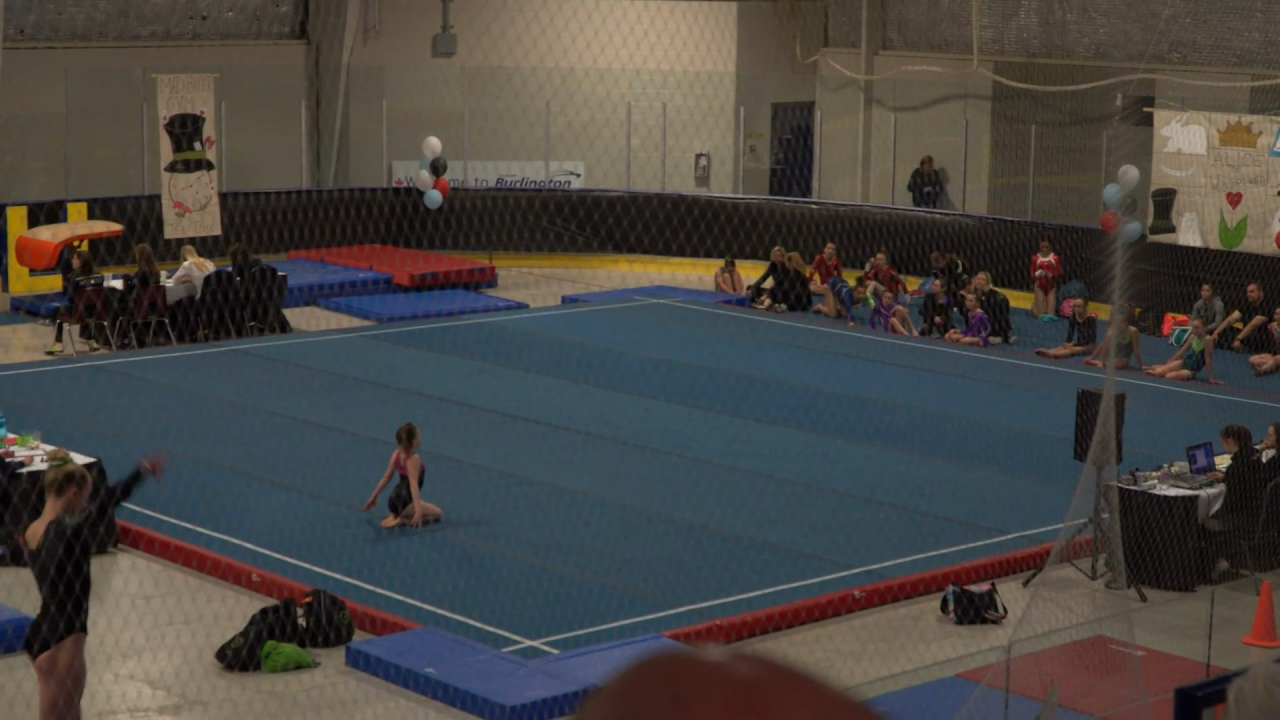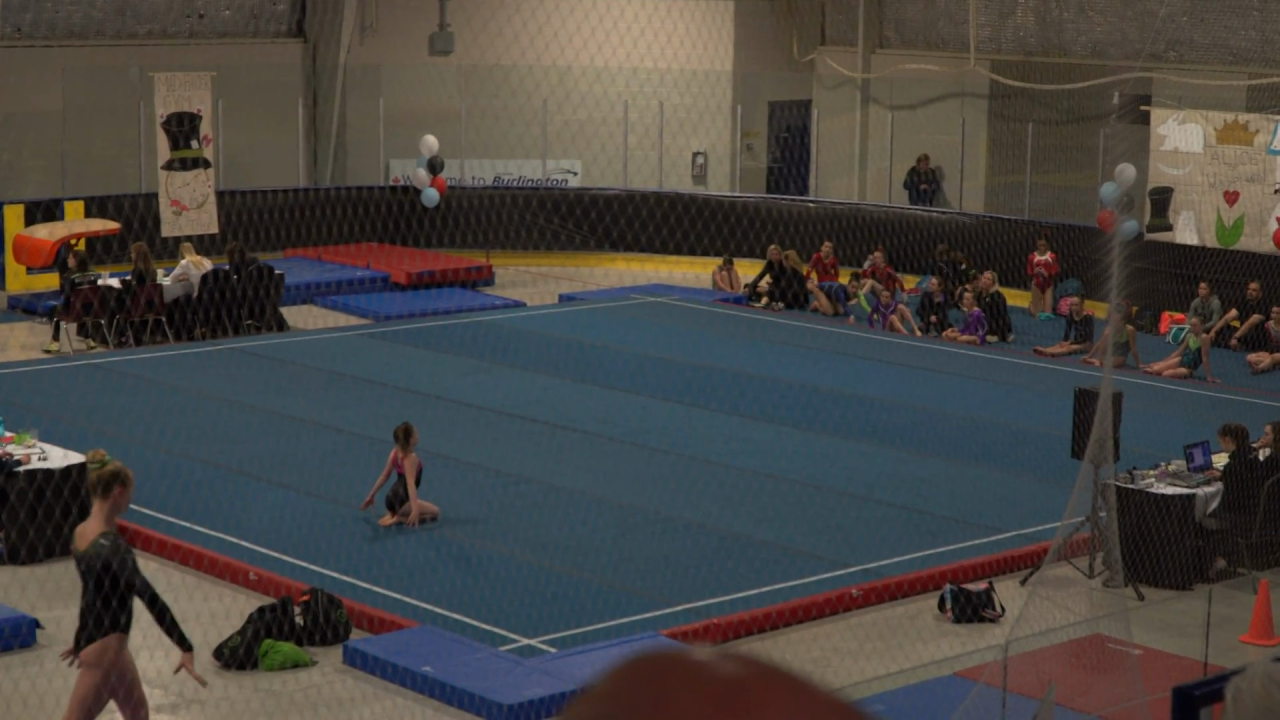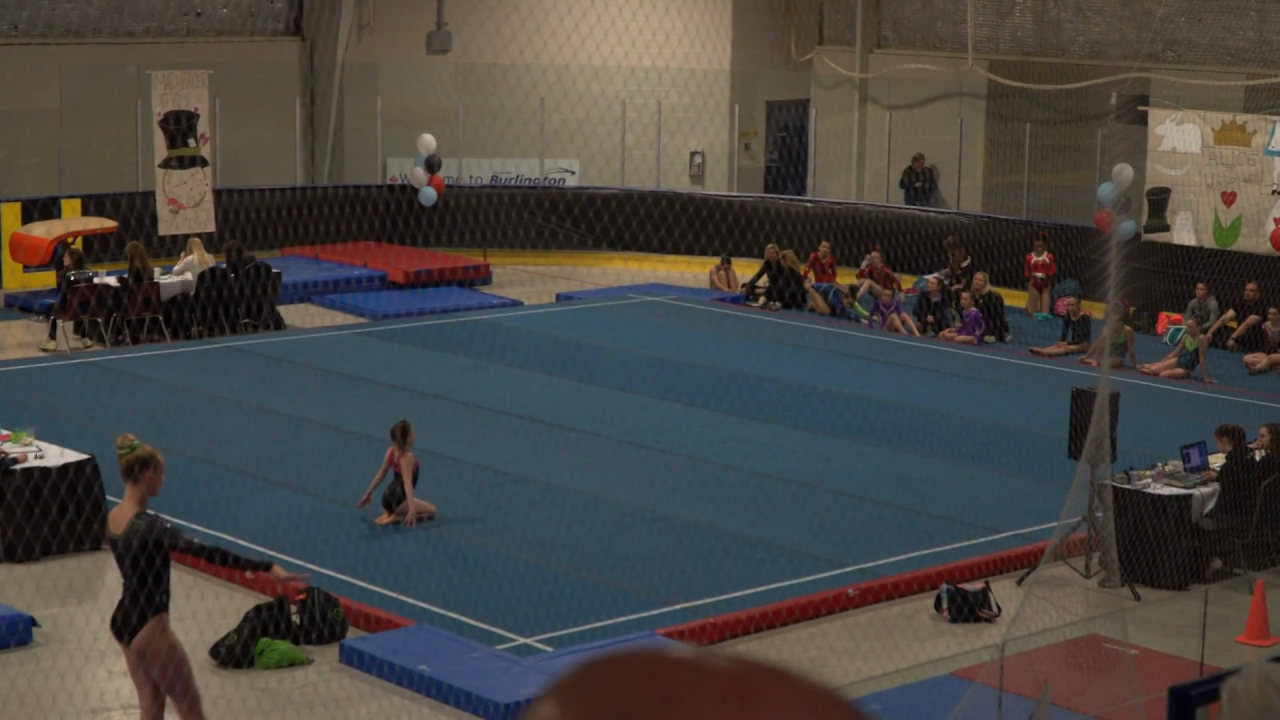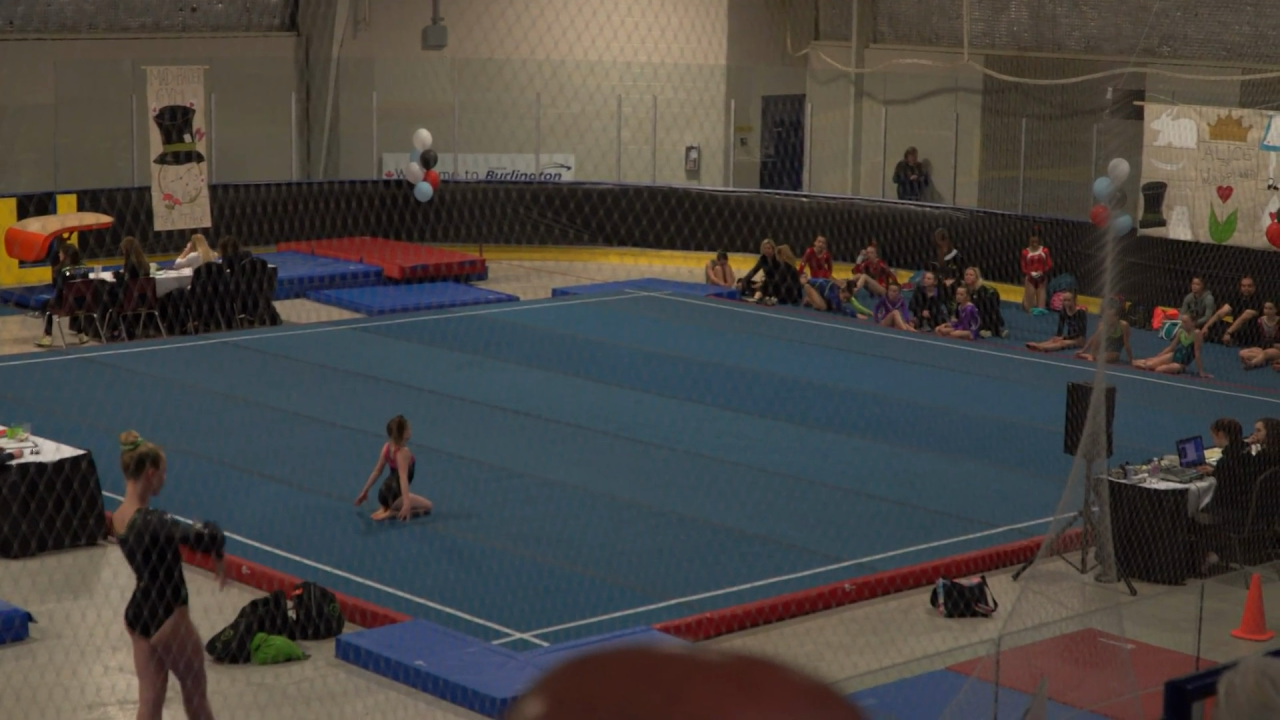
dt=0.5s
person 1, frame 1
left shoulder: (31, 532)
right shoulder: (62, 530)
right elbow: (105, 502)
right wrist: (142, 471)
left hip: (41, 637)
right hip: (61, 645)
person 1, frame 2
left shoulder: (82, 533)
right shoulder: (111, 546)
right elbow: (149, 597)
right wrist: (186, 649)
left hip: (94, 637)
right hip: (105, 647)
person 1, frame 3
left shoulder: (115, 516)
right shoulder: (148, 525)
right elbow: (207, 553)
right wrist: (267, 568)
left hip: (123, 621)
right hip: (149, 627)
person 1, frame 4
left shoulder: (124, 514)
right shoulder: (153, 522)
left elbow: (180, 534)
right elbow: (209, 539)
right wrist: (218, 554)
left hip: (138, 614)
right hip: (168, 620)
right knee: (196, 694)
